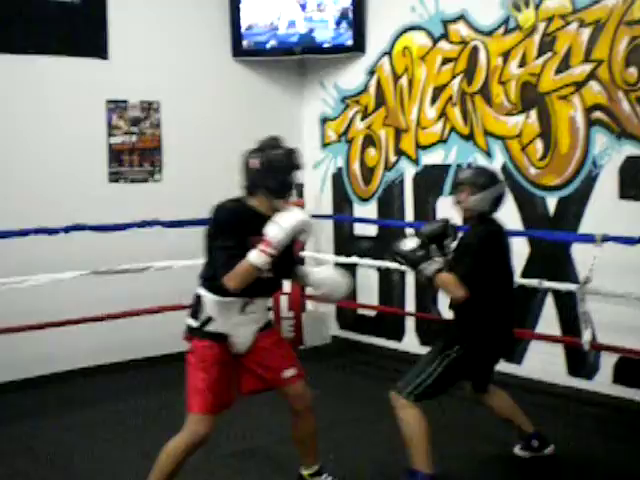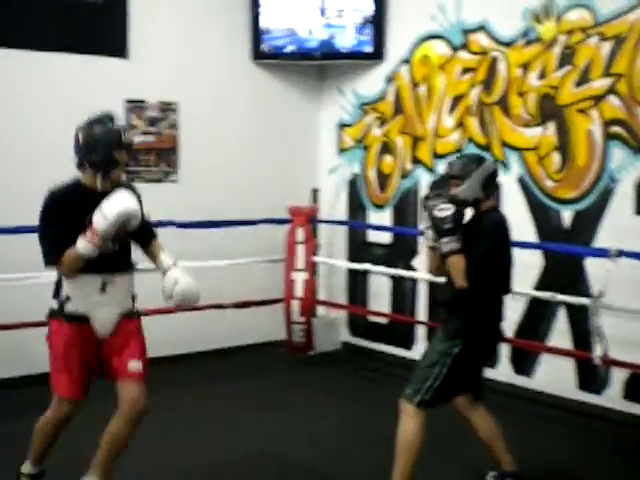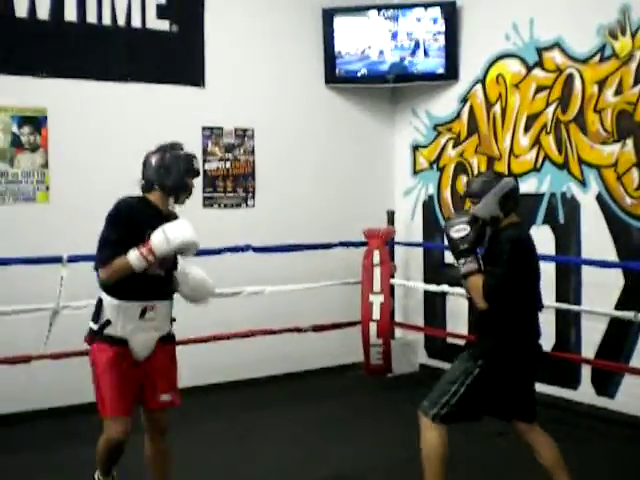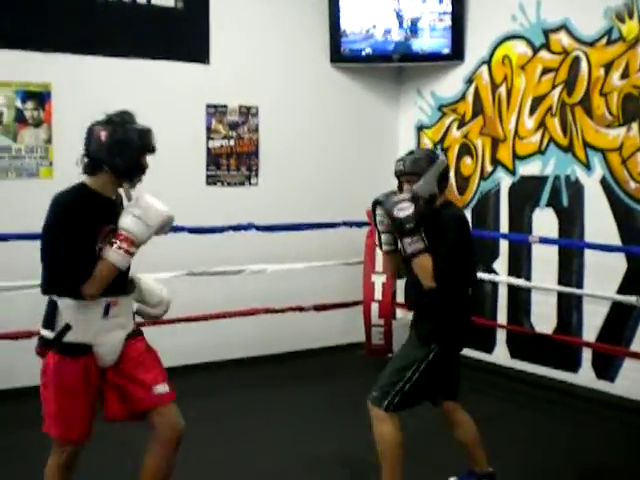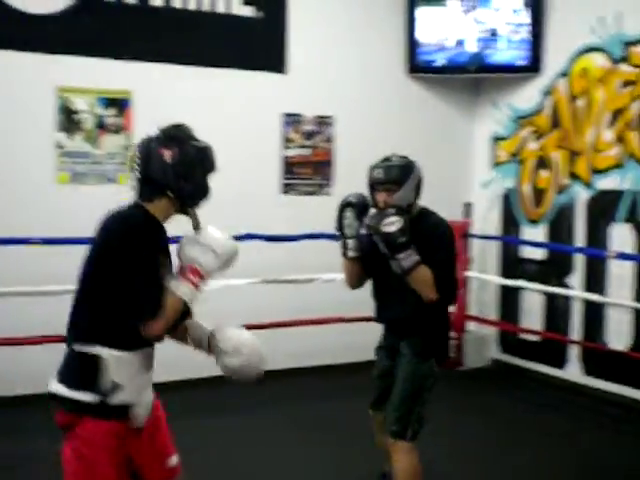
dt=0.7s
person 1, frame 1
left shoulder: (282, 217)
right shoulder: (228, 216)
left elbow: (286, 265)
right elbow: (232, 282)
left wrist: (314, 276)
right wrist: (274, 241)
left hip: (256, 326)
right hip: (214, 330)
left knee: (302, 399)
right knee: (198, 430)
person 1, frame 2
left shoulder: (125, 194)
right shoulder: (61, 200)
left elbow: (146, 238)
right elbow: (65, 267)
left wrist: (170, 269)
right wrist: (99, 230)
left hip: (120, 312)
right hip: (75, 315)
left knee: (134, 404)
right knee: (64, 409)
person 1, frame 3
left shoulder: (173, 222)
right shoulder: (126, 210)
right elbow: (106, 272)
left wrist: (187, 277)
right wrist: (154, 247)
left hip: (157, 333)
right hip: (114, 333)
left knee: (157, 424)
right knee: (118, 430)
person 1, frame 4
left shoulder: (118, 203)
right shoulder: (68, 205)
right elbow: (87, 285)
left wrist: (135, 284)
right wrist: (131, 236)
left hip: (121, 334)
right hip: (73, 342)
left knee: (171, 426)
right knee: (68, 448)
person 1, frame 5
left shoulder: (149, 232)
right shoulder: (126, 228)
left elbow: (167, 317)
right elbow: (150, 323)
left wrist: (217, 339)
right wrist: (195, 270)
left hip: (131, 396)
right hip: (95, 402)
person 2, frame 1
left shoulder: (480, 235)
right shoulder: (491, 231)
left elbow: (460, 292)
left wrist: (423, 261)
right wrist: (439, 248)
left hip: (474, 332)
right hip: (491, 330)
left knee: (403, 397)
right knee: (481, 386)
right ankle: (535, 439)
person 2, frame 2
left shoulder: (492, 225)
right shoulder: (477, 221)
left elbow: (463, 280)
right elbow: (438, 269)
left wrist: (448, 232)
right wrist: (436, 228)
left hip: (468, 328)
right hip: (468, 326)
left knee: (411, 406)
right knee: (468, 401)
person 2, frame 3
left shoulder: (511, 241)
right shoulder: (513, 236)
left elbow: (484, 299)
right elbow: (487, 288)
left wrist: (464, 252)
right wrist: (471, 247)
left hip: (495, 347)
right hip: (520, 346)
left knee: (431, 417)
right knee: (526, 424)
person 2, frame 4
left shoulder: (450, 220)
right shoulder: (425, 216)
left elbow: (432, 280)
right elbow: (395, 269)
left wrist: (409, 231)
right wrist: (387, 227)
left hip: (439, 327)
right hip: (435, 324)
left knee: (381, 406)
right knee: (447, 403)
person 2, frame 5
left shoulder: (434, 228)
right shoulder: (378, 226)
left elbow: (433, 292)
right elbow: (354, 280)
left wrist: (402, 247)
right wrist: (350, 234)
left hip: (423, 340)
right hip: (393, 333)
left knee: (398, 435)
right knee: (380, 414)
